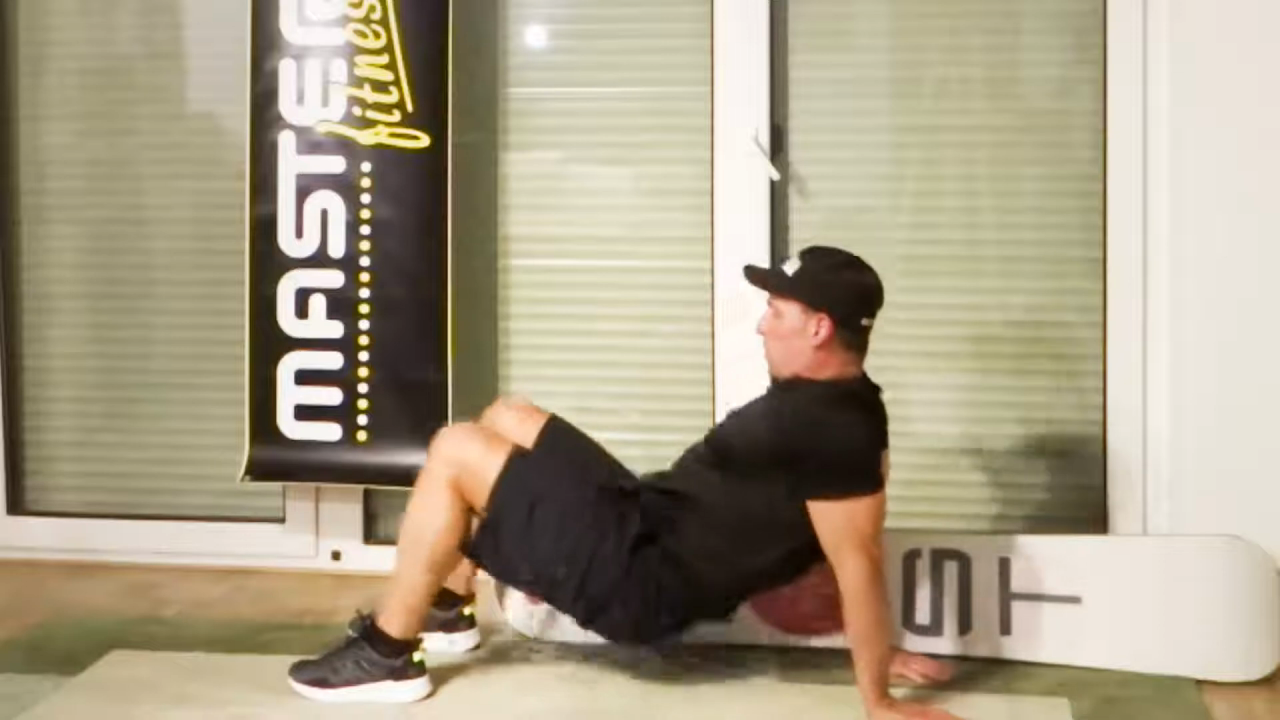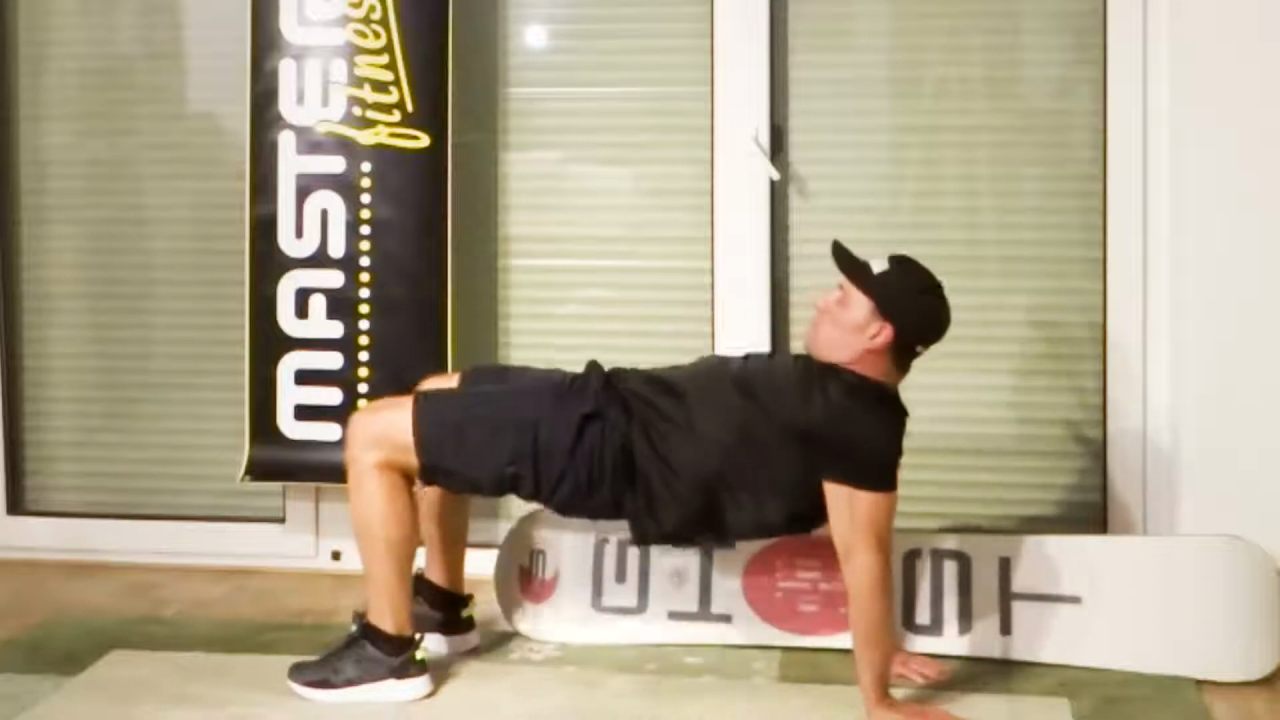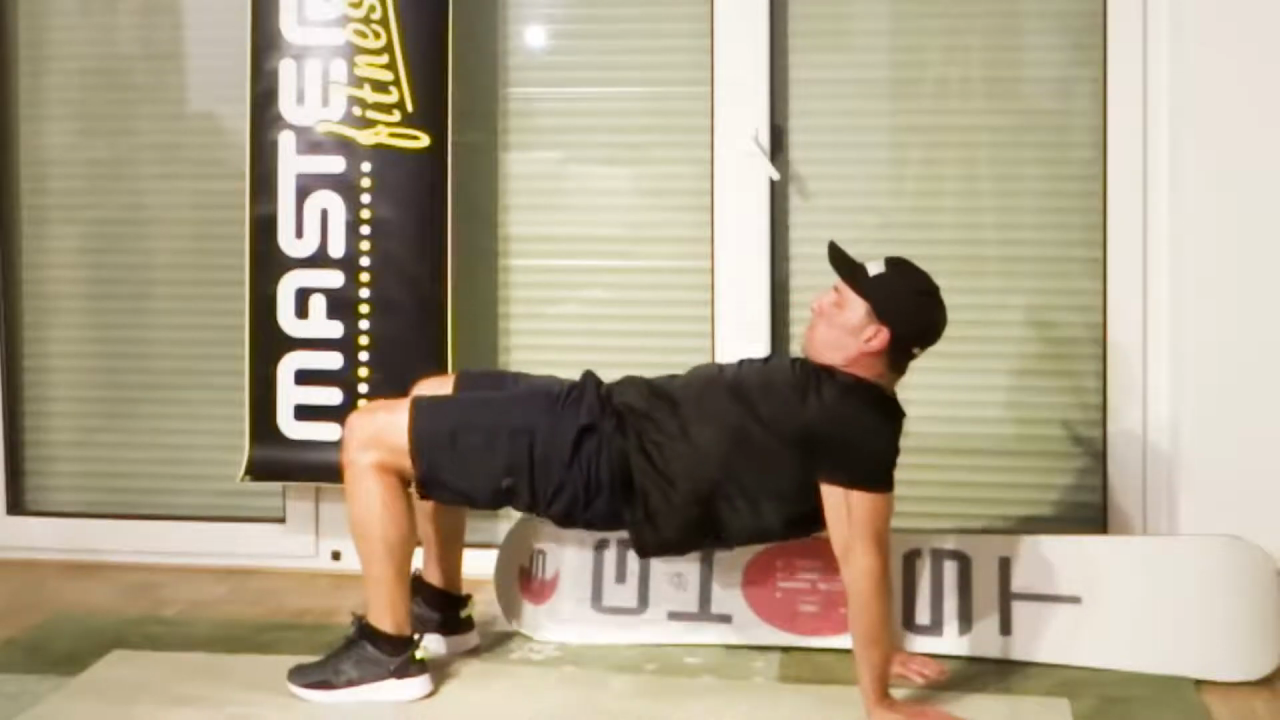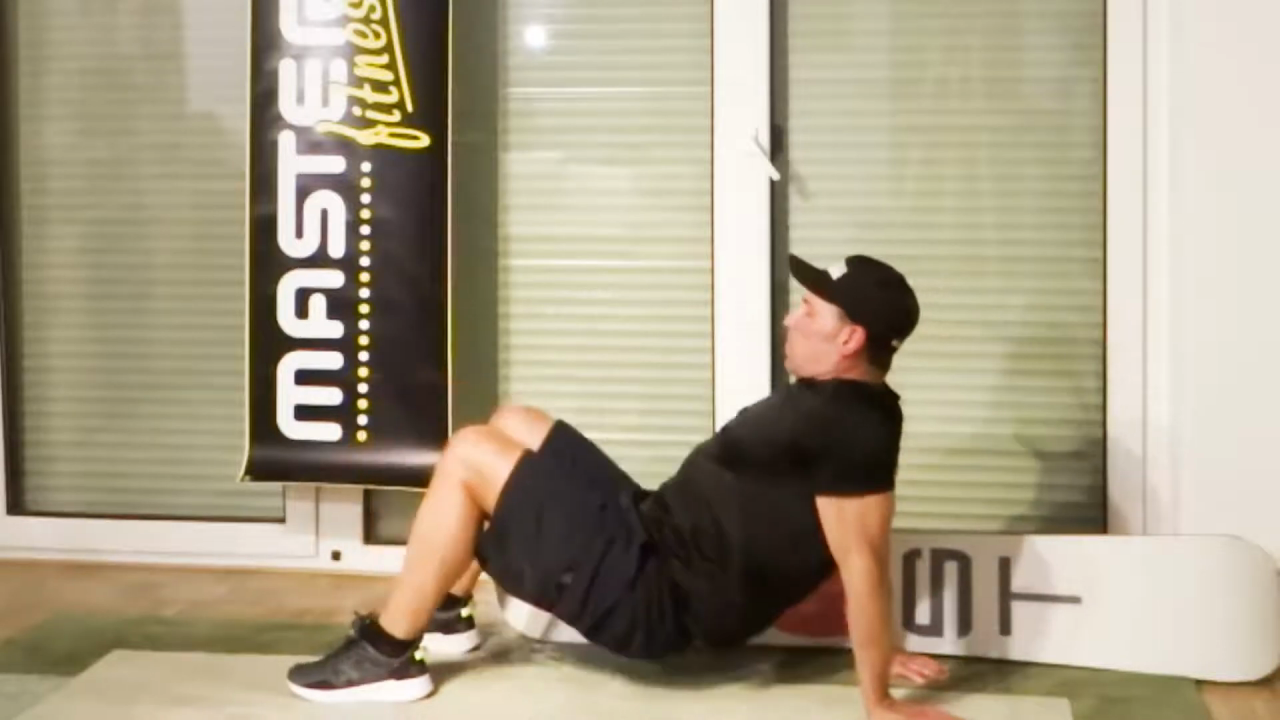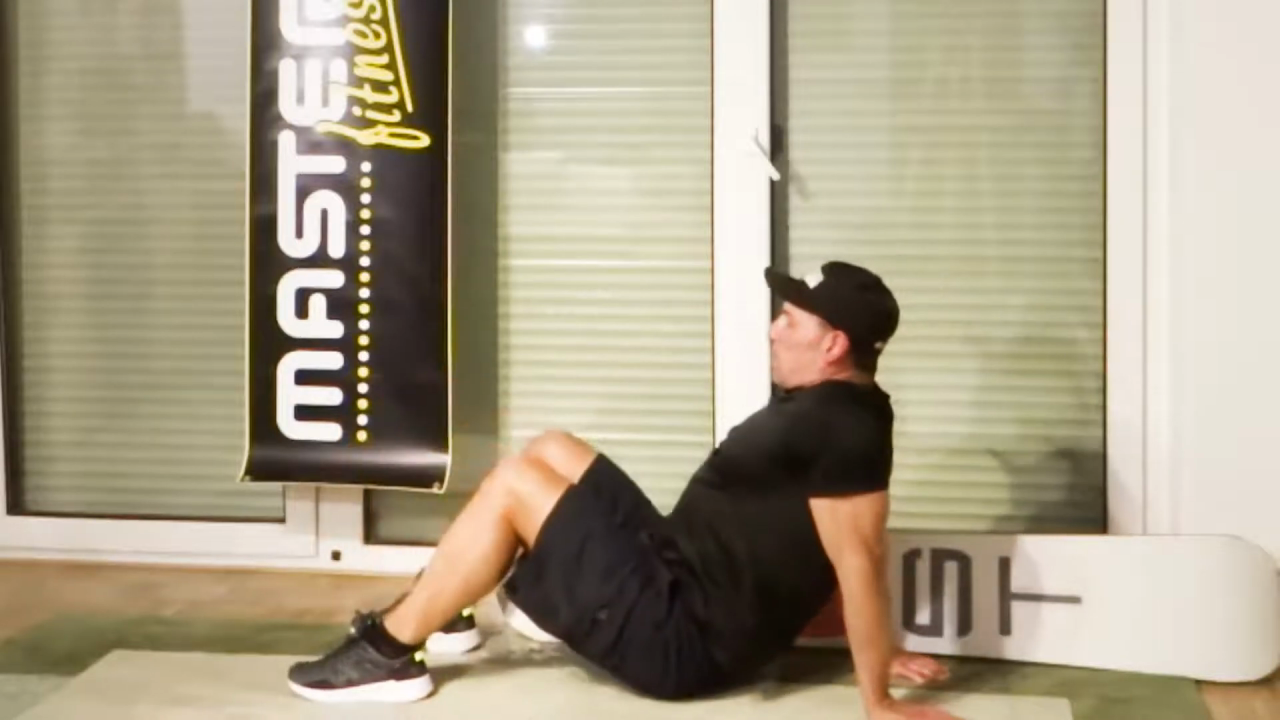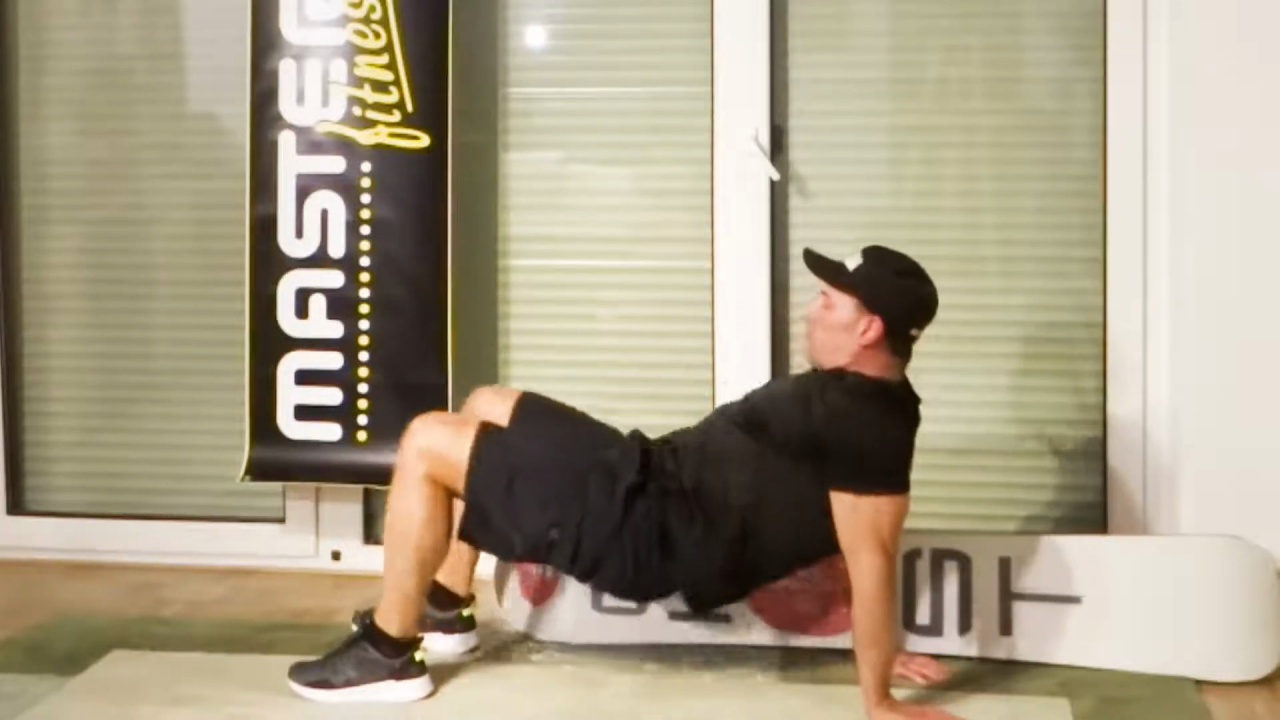
dt=0.7s
person 1, frame 1
left shoulder: (833, 427)
right shoulder: (829, 400)
left elbow: (857, 561)
right elbow: (851, 553)
left hip: (642, 570)
right hip: (646, 519)
left knee: (452, 449)
right knee: (508, 419)
left ankle: (387, 651)
right ankle: (442, 606)
person 1, frame 2
left shoulder: (858, 421)
right shoulder: (847, 394)
left elbow: (864, 555)
left hip: (603, 445)
left knee: (373, 435)
right knee: (435, 398)
left ankle: (388, 649)
right ankle: (441, 607)
person 1, frame 3
left shoulder: (855, 422)
right shoulder: (842, 397)
left elbow: (862, 554)
left hip: (605, 462)
left knee: (371, 435)
right knee: (430, 397)
left ankle: (386, 650)
right ankle: (439, 610)
person 1, frame 4
left shoulder: (852, 424)
right shoulder: (836, 401)
left elbow: (862, 561)
right elbow: (853, 557)
left hip: (649, 592)
right hip: (650, 534)
left knee: (469, 454)
right knee: (511, 423)
left ankle: (387, 652)
right ankle: (442, 609)
person 1, frame 5
left shoulder: (842, 426)
right shoulder: (821, 406)
left elbow: (858, 562)
left hip: (682, 637)
right hip: (674, 571)
left knee: (514, 484)
right knee: (552, 451)
left ankle: (388, 653)
right ankle: (427, 610)
person 1, frame 6
left shoulder: (867, 422)
right shoulder: (853, 395)
left elbow: (871, 559)
left hip: (649, 532)
right hip: (652, 480)
left knee: (428, 442)
right knee: (489, 406)
left ankle: (388, 650)
right ankle: (444, 608)
